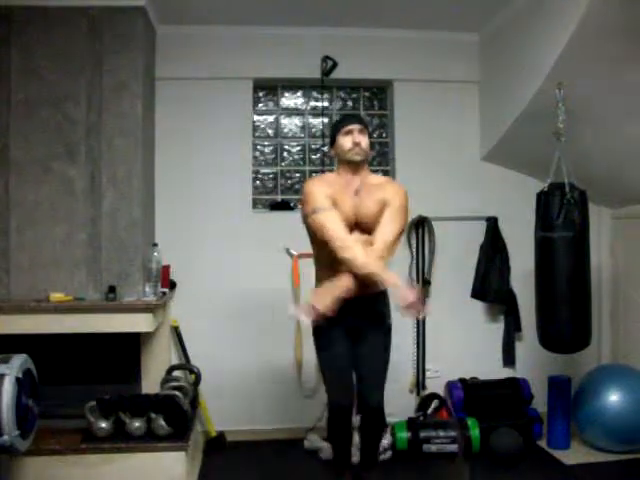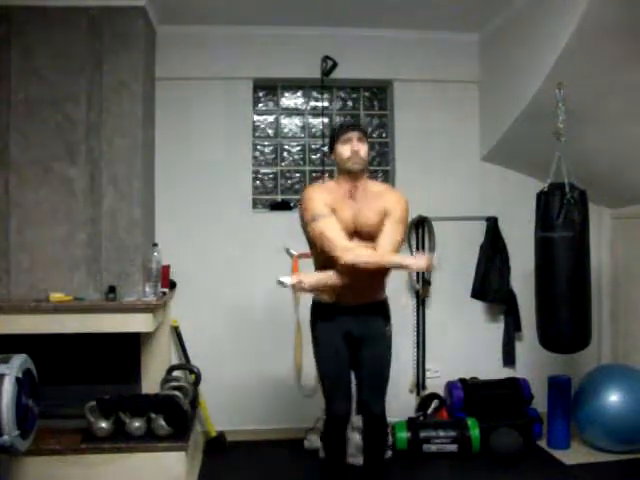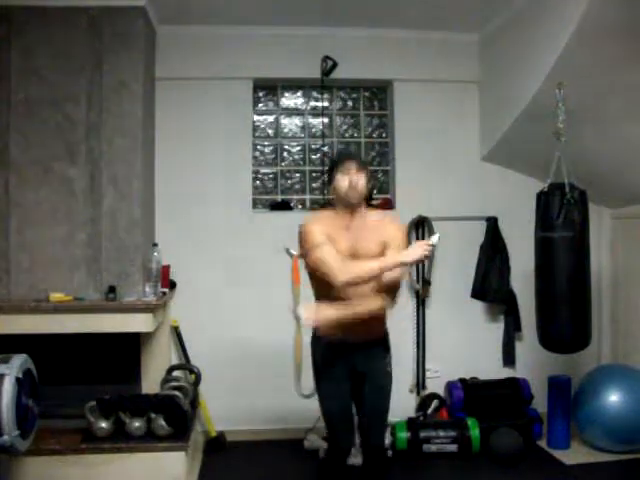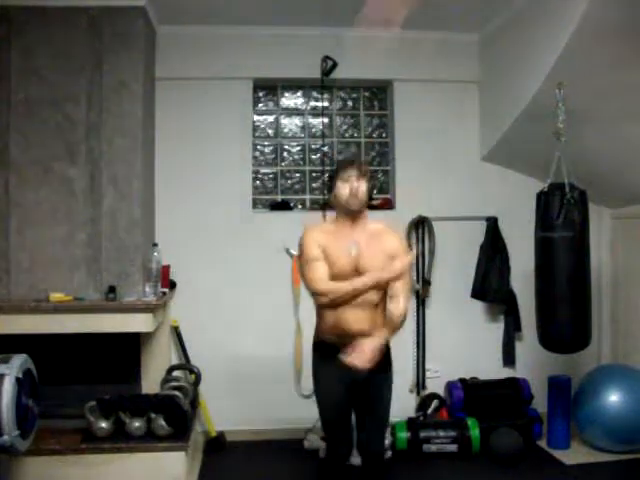
dt=0.1s
person 1, frame 1
left shoulder: (392, 191)
right shoulder: (318, 188)
left elbow: (380, 252)
right elbow: (342, 247)
left wrist: (337, 290)
right wrist: (396, 284)
left hip: (373, 307)
right hip: (330, 312)
left knee: (371, 401)
right knee: (341, 401)
person 1, frame 2
left shoulder: (392, 199)
right shoulder: (317, 196)
left elbow: (378, 258)
right elbow: (342, 253)
left wrist: (319, 279)
right wrist: (407, 262)
left hip: (373, 315)
right hip: (330, 317)
left knee: (374, 409)
right knee: (338, 410)
person 1, frame 3
left shoulder: (390, 227)
right shoulder: (315, 227)
left elbow: (387, 293)
right elbow: (339, 276)
left wrist: (332, 312)
right wrist: (400, 258)
left hip: (373, 345)
right hip: (331, 348)
left knee: (373, 441)
right knee: (340, 440)
person 1, frame 4
left shoulder: (391, 240)
right shoulder: (315, 237)
left elbow: (399, 306)
right elbow: (323, 293)
left wrist: (376, 343)
right wrist: (376, 278)
left hip: (374, 356)
right hip: (330, 356)
left knee: (372, 445)
right knee: (339, 446)
